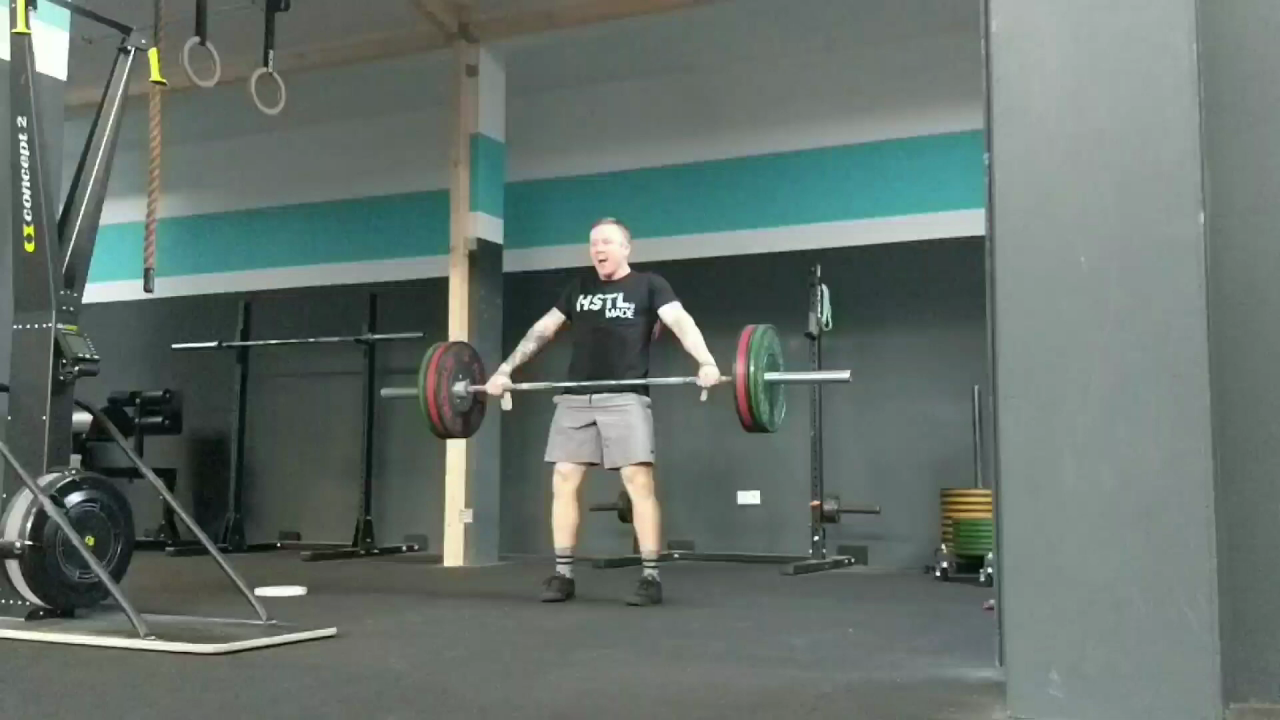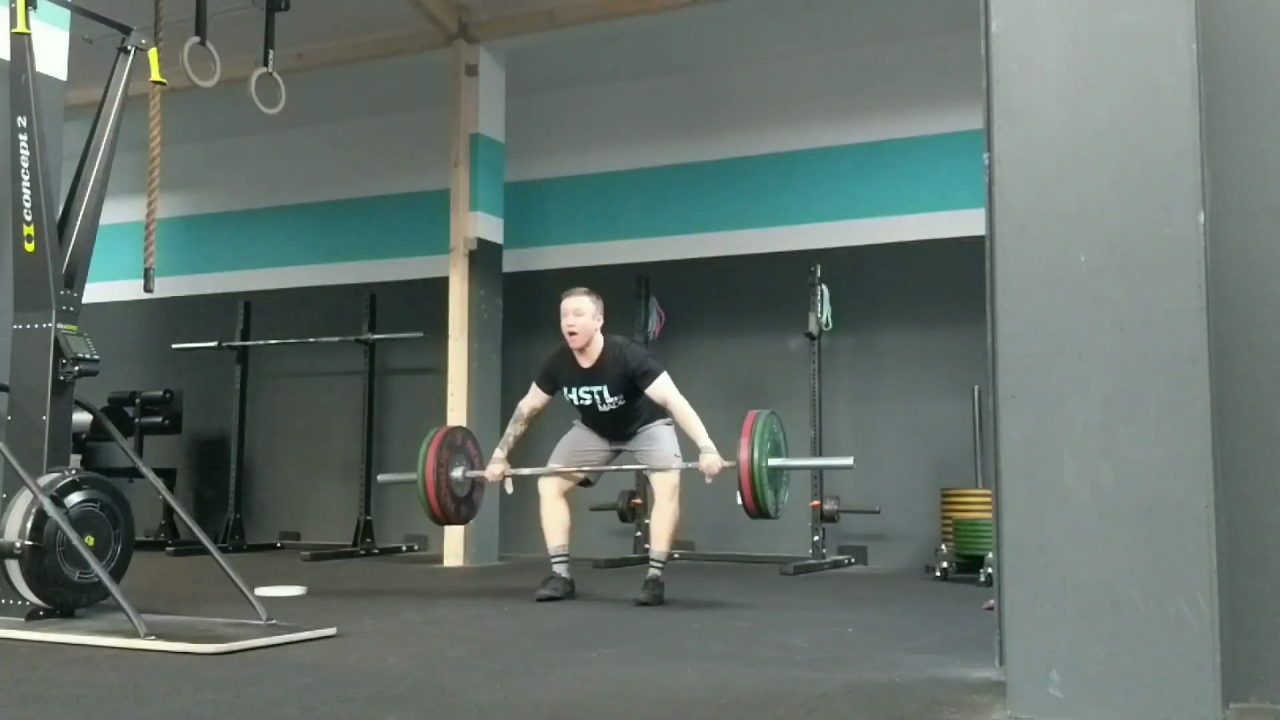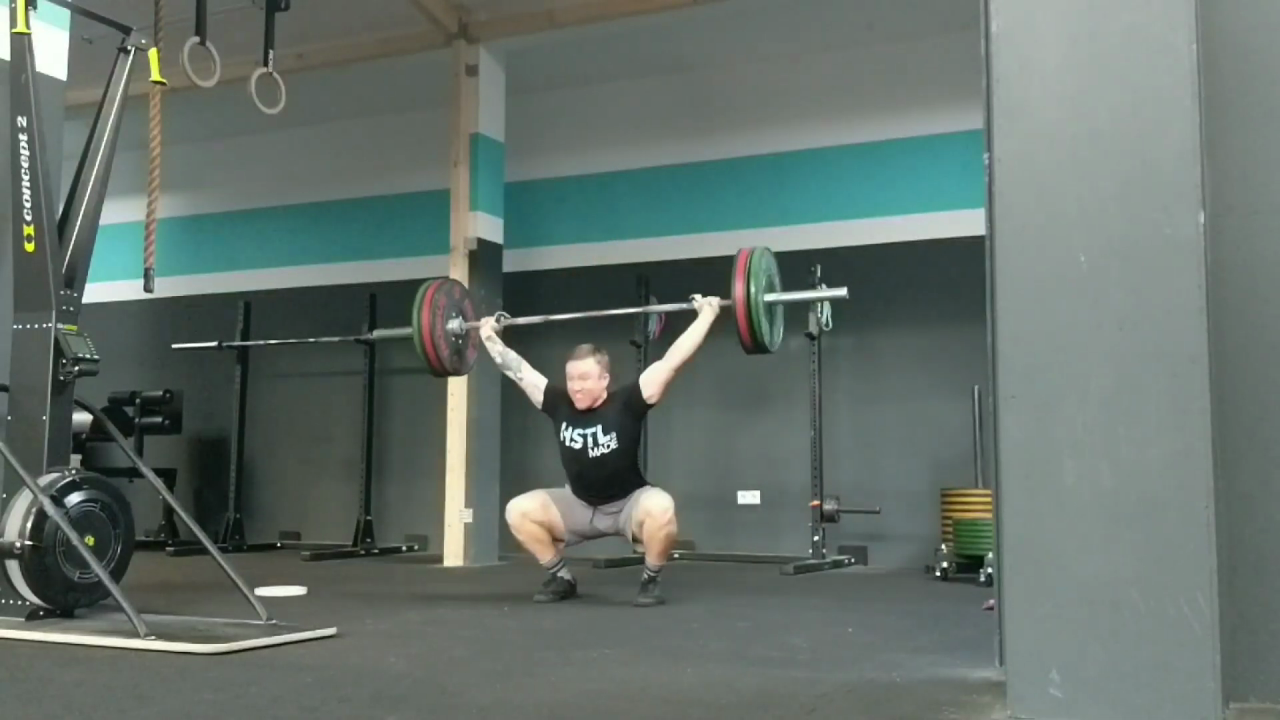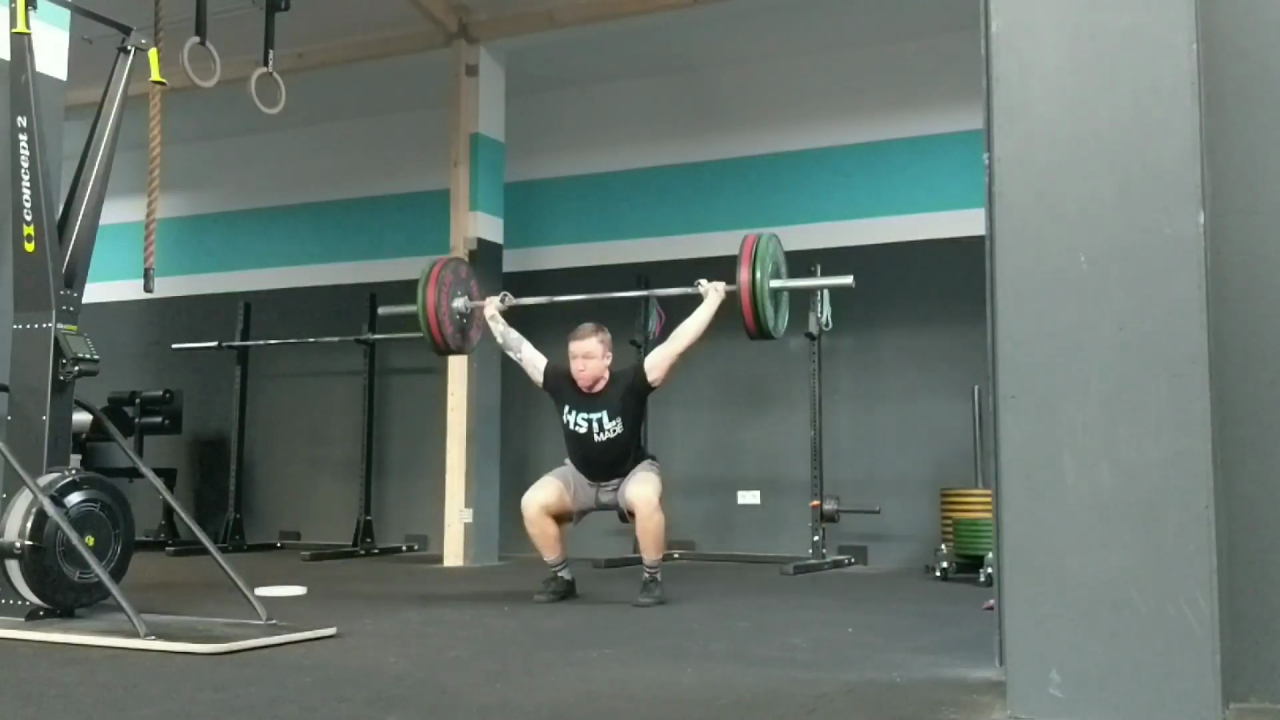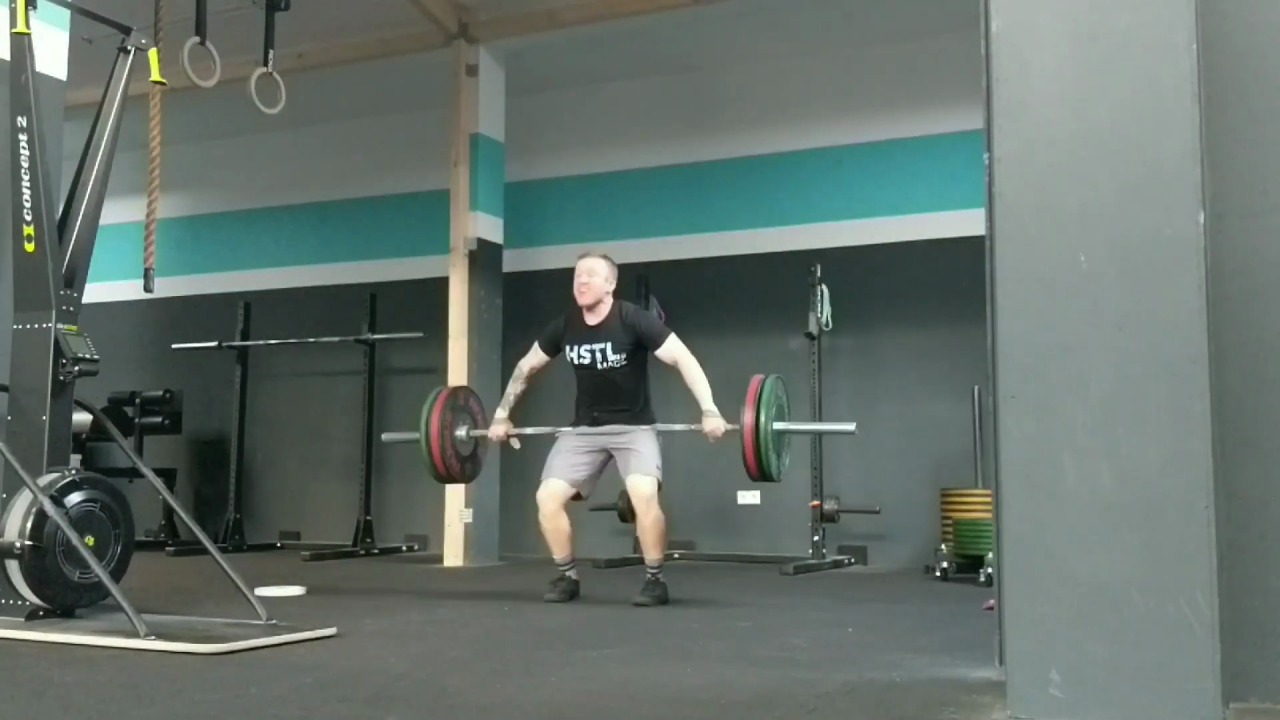
dt=1s
person 1, frame 1
left shoulder: (649, 285)
right shoulder: (578, 288)
left elbow: (681, 322)
right elbow: (542, 329)
left wrist: (706, 363)
right wrist: (505, 370)
left hip: (625, 398)
right hip: (575, 398)
left knee: (638, 482)
right knee: (563, 482)
left ankle: (650, 578)
right ankle: (563, 575)
person 1, frame 2
left shoulder: (628, 355)
right shoulder: (559, 363)
left elbow: (674, 401)
right elbow: (527, 408)
left wrist: (707, 450)
right wrist: (500, 455)
left hip: (646, 426)
right hip: (594, 430)
left knee: (668, 486)
right knee: (549, 486)
left ankle: (654, 578)
right ankle: (561, 575)
person 1, frame 3
left shoulder: (627, 405)
right shoulder: (558, 404)
left elbow: (671, 362)
right elbow: (519, 369)
left wrist: (706, 315)
right wrist: (488, 335)
left hip: (628, 505)
right hip: (580, 506)
left knee: (660, 509)
right knee: (518, 511)
left ankle: (651, 580)
right ankle: (561, 577)
person 1, frame 4
left shoulder: (629, 384)
right shoulder: (560, 383)
left elbow: (676, 344)
right elbow: (520, 349)
left wrist: (712, 299)
right wrist: (493, 316)
left hip: (631, 470)
right hip: (581, 474)
left knee: (645, 500)
right knee: (533, 504)
left ankle: (652, 580)
right ankle: (562, 577)
person 1, frame 5
left shoulder: (634, 320)
right shoulder: (564, 326)
left elbow: (684, 359)
right elbow: (526, 367)
left wrist: (709, 411)
right wrist: (502, 414)
left hip: (633, 428)
right hip: (585, 430)
left knee: (644, 495)
right knee: (548, 498)
left ankle: (655, 580)
right ankle: (568, 576)
